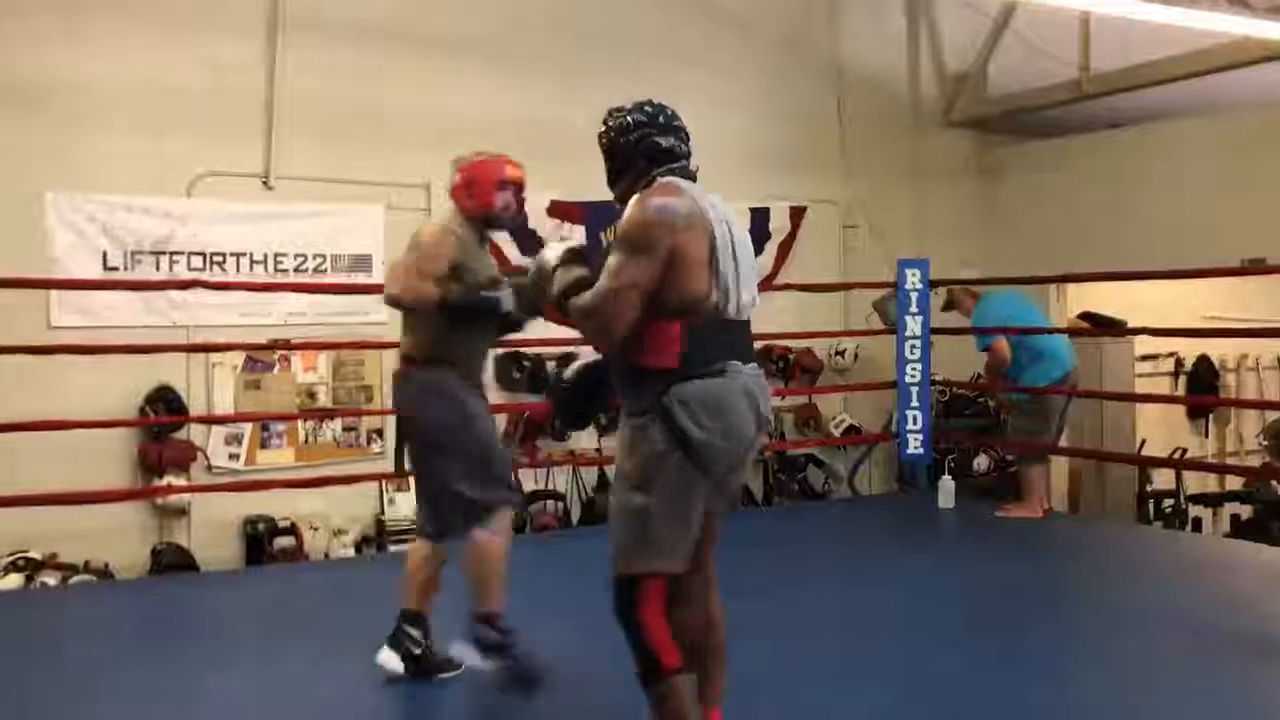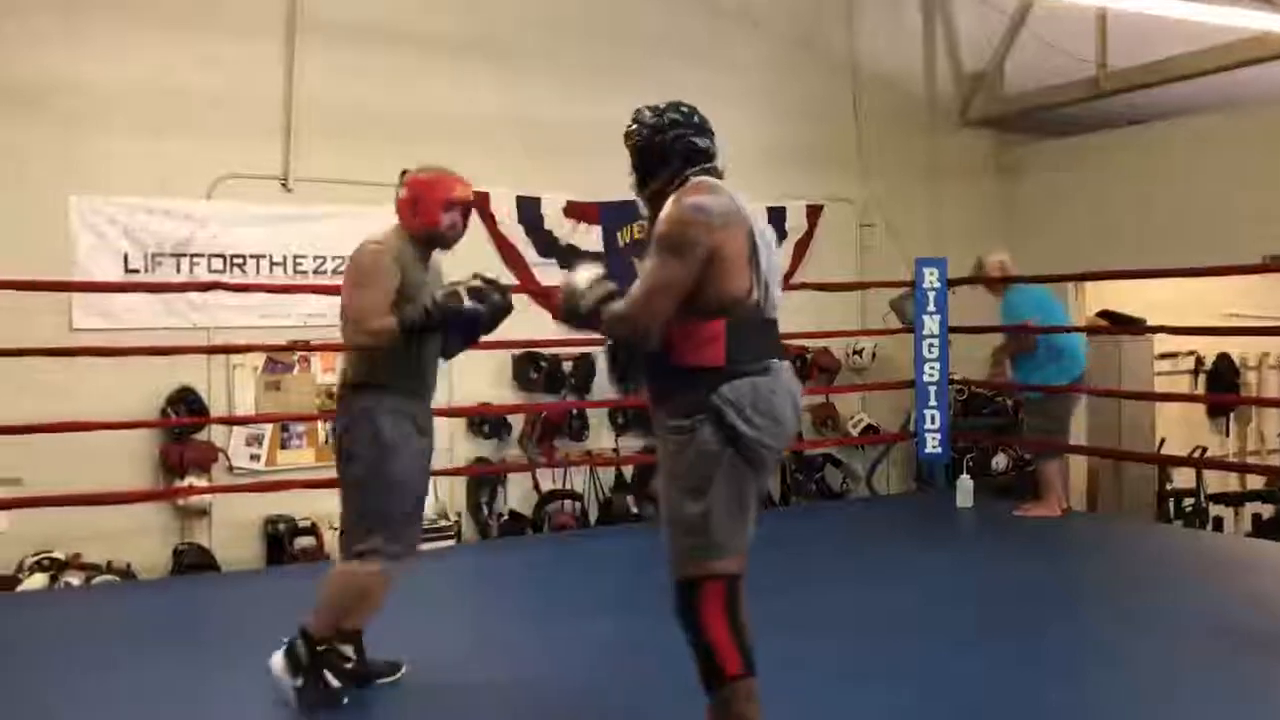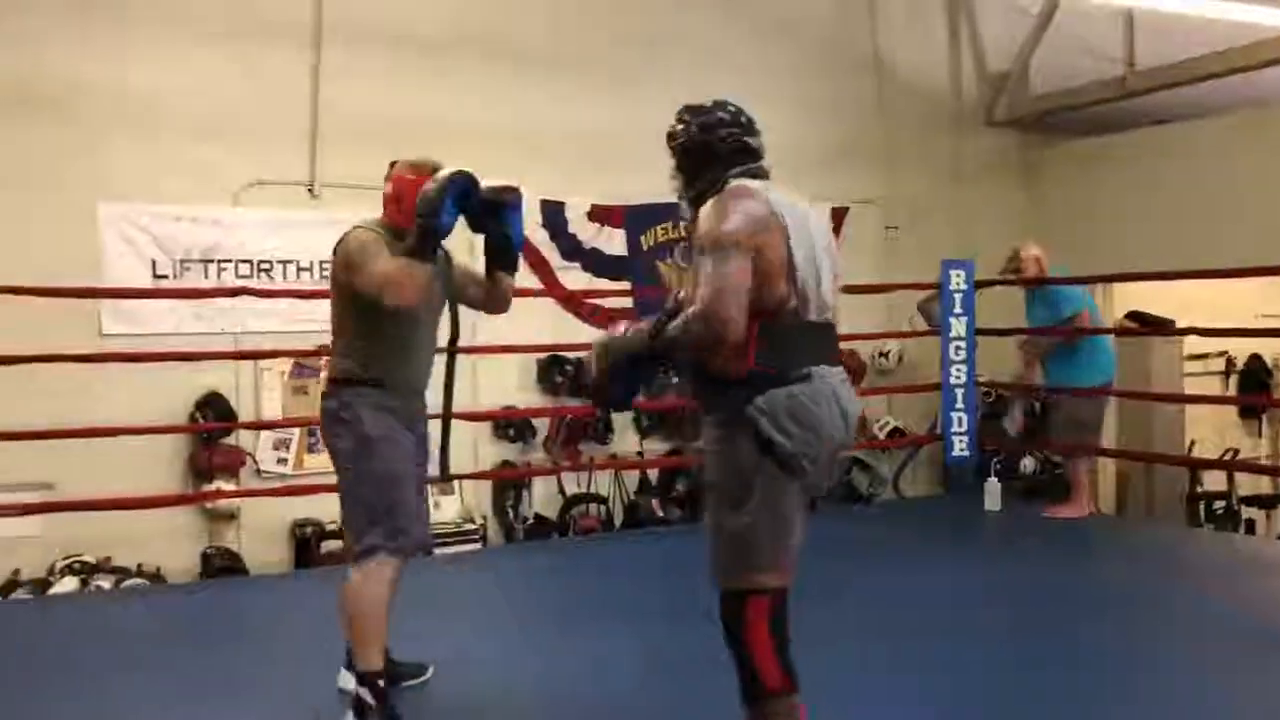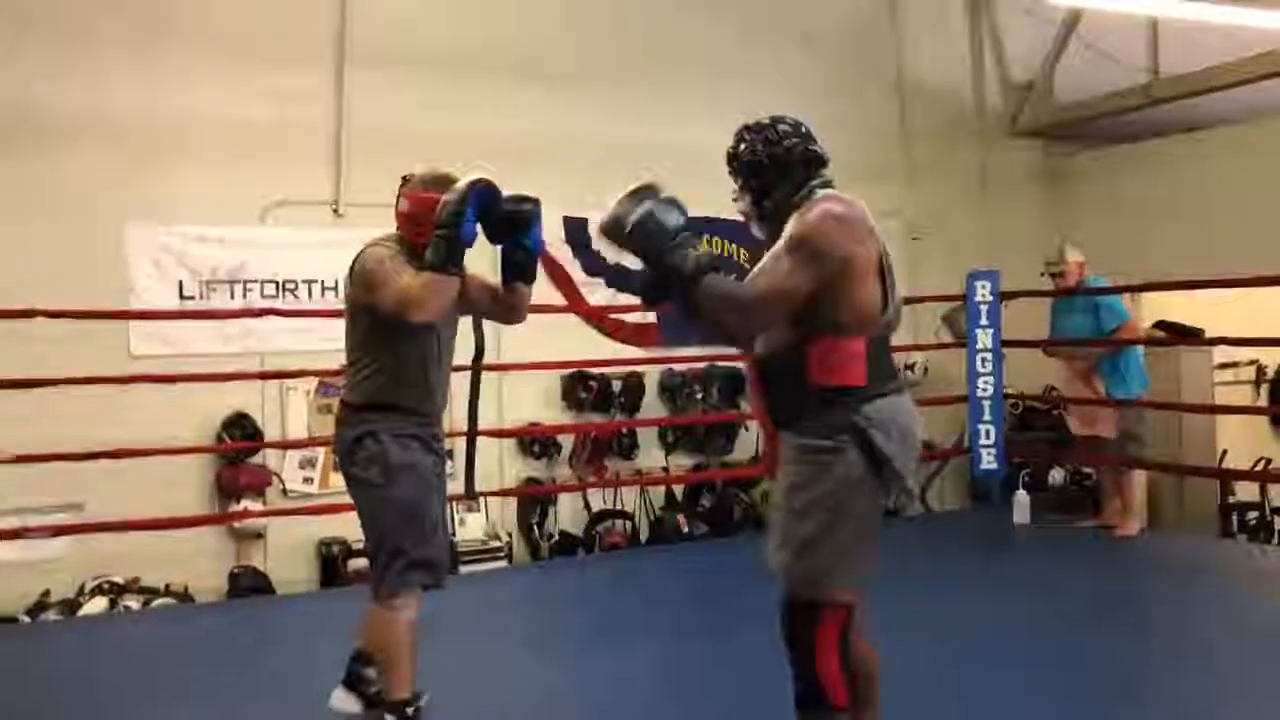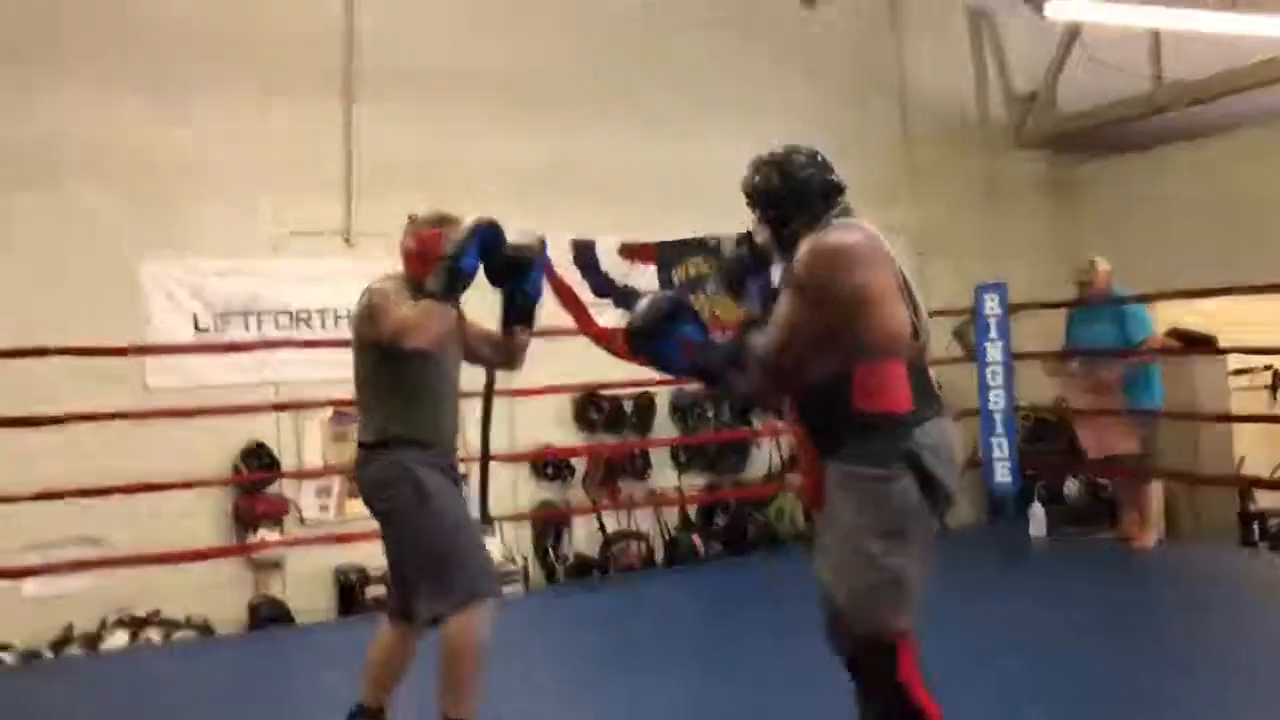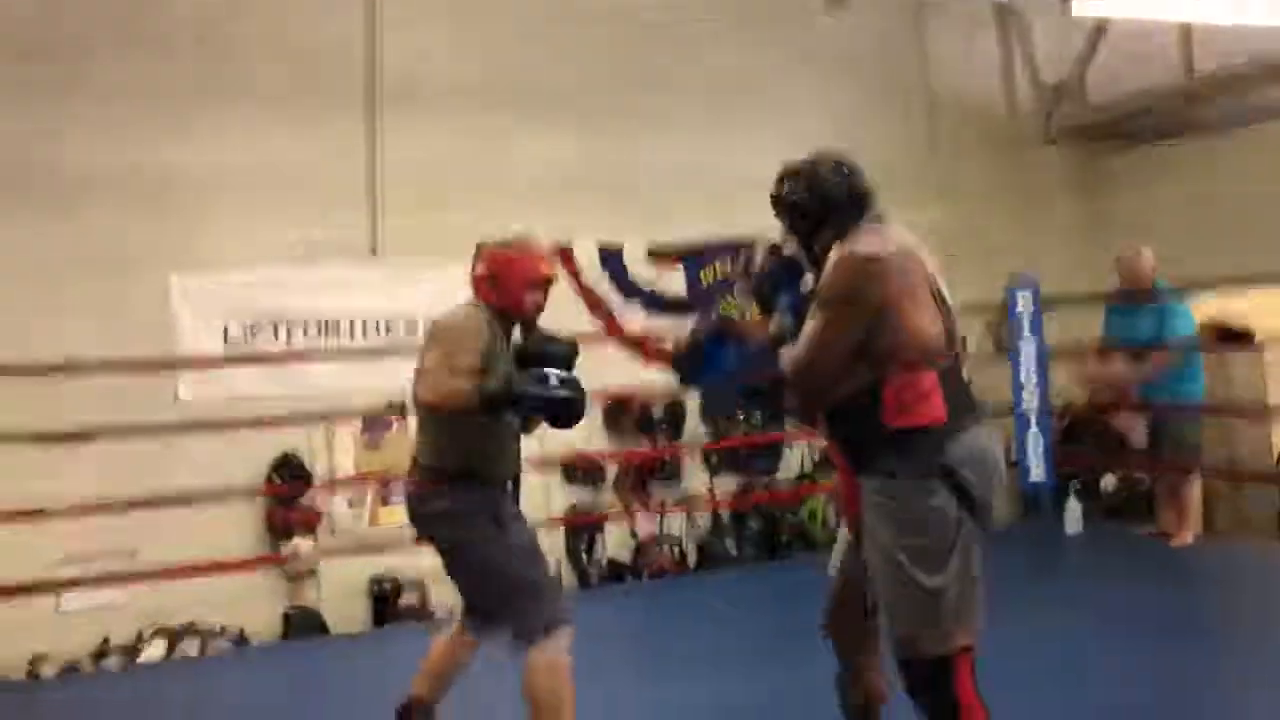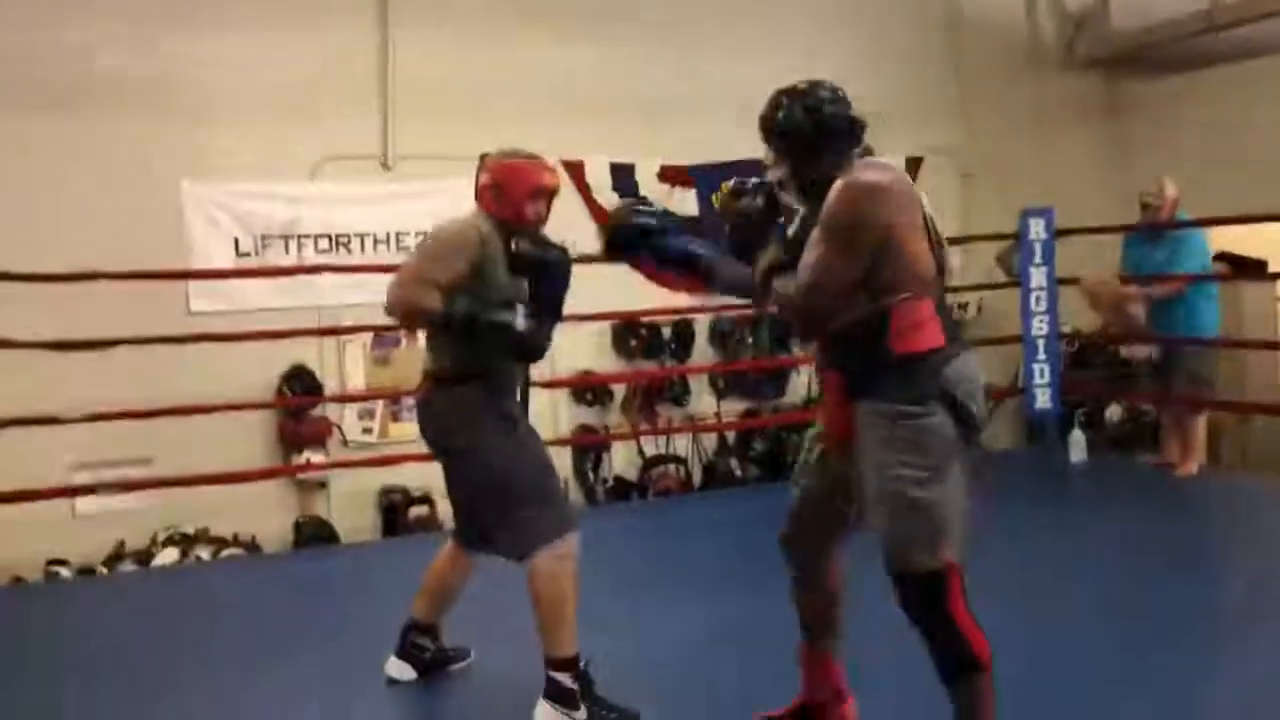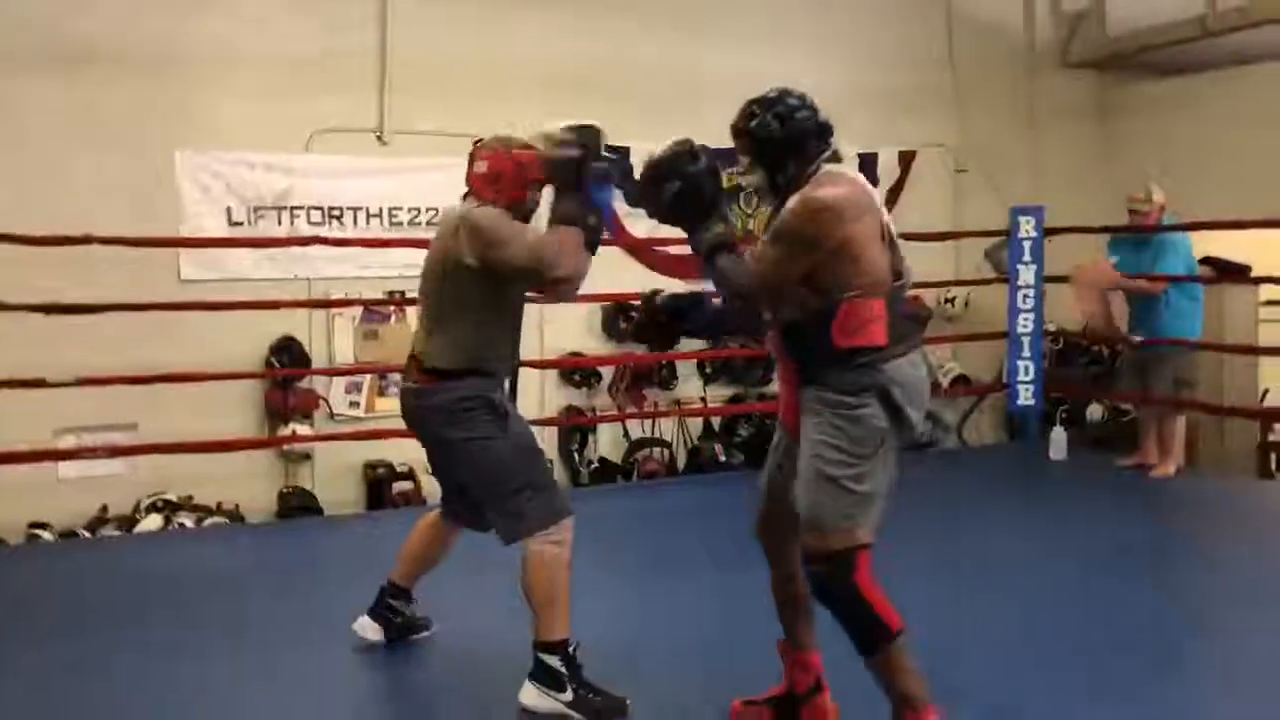
dt=0.3s
person 1, frame 1
left shoulder: (657, 205)
right shoulder: (710, 209)
left elbow: (608, 321)
left wrist: (563, 279)
right wrist: (604, 366)
left hip: (683, 411)
right hip: (729, 398)
left knee: (643, 594)
right knee: (693, 575)
person 1, frame 2
left shoulder: (692, 205)
right shoulder: (729, 210)
left elbow: (641, 325)
left wrist: (591, 297)
right wrist: (618, 301)
left hip: (718, 411)
right hip: (750, 398)
left knee: (704, 594)
right knee: (718, 582)
person 1, frame 3
left shoulder: (734, 209)
right shoulder: (793, 210)
left elbow: (720, 326)
left wrist: (643, 340)
right wrist: (684, 320)
left hip: (770, 416)
right hip: (813, 402)
left knee: (751, 608)
right knee: (769, 589)
person 1, frame 4
left shoulder: (825, 217)
right shoulder: (820, 224)
left elbow: (749, 308)
right elbow: (770, 329)
left wrist: (674, 255)
right wrist: (695, 282)
left hip: (843, 434)
right hip: (841, 430)
left knee: (813, 618)
right knee: (835, 605)
person 1, frame 5
left shoulder: (833, 248)
right shoulder: (840, 253)
left elbow: (774, 370)
right elbow: (786, 382)
right wrist: (699, 355)
left hip: (890, 462)
right hip: (870, 460)
left knee: (878, 645)
right knee: (858, 629)
person 1, frame 6
left shoulder: (860, 258)
right shoulder: (876, 255)
left elbow: (808, 384)
right elbow: (829, 389)
right wrist: (767, 356)
left hip: (924, 474)
right hip: (898, 472)
left knee: (932, 665)
right knee: (846, 627)
person 1, frame 7
left shoulder: (866, 189)
right shoulder: (839, 196)
left elbow: (804, 311)
right elbow: (764, 285)
left wrist: (769, 247)
right wrist: (674, 249)
left hip: (912, 400)
right hip: (867, 398)
left knee: (925, 580)
right knee: (805, 541)
person 1, frame 8
left shoulder: (823, 202)
right shoulder: (816, 197)
left elbow: (748, 289)
right elbow: (784, 302)
left wrist: (700, 219)
left hip: (859, 393)
right hip: (826, 390)
left knee: (834, 564)
right knee: (775, 531)
person 2, frame 1
left shoulder: (476, 247)
right shoulder: (443, 236)
right elbow: (400, 289)
left wrist: (508, 306)
right wrist: (476, 303)
left hip: (447, 388)
right hip: (438, 388)
left knee: (444, 519)
right knee: (494, 503)
left ankle: (408, 641)
right ankle: (491, 631)
person 2, frame 2
left shoulder: (428, 264)
right shoulder: (379, 255)
left elbow: (433, 345)
right elbow: (360, 330)
left wrist: (463, 321)
right wrist: (426, 318)
left hip: (408, 411)
right hip: (377, 411)
left knee: (384, 541)
right knee: (379, 545)
left ankle: (343, 653)
right ankle: (304, 652)
person 2, frame 3
left shoulder: (431, 257)
right shoulder: (362, 243)
left elbow: (495, 299)
right elbow: (399, 293)
left wrist: (502, 239)
right wrist: (431, 228)
left hip: (406, 409)
right hip: (362, 407)
left knee: (395, 542)
right knee: (379, 543)
left ankle: (368, 659)
person 2, frame 4
left shoulder: (443, 268)
right shoulder: (379, 260)
left elbow: (511, 310)
right elbow: (422, 308)
left wrist: (520, 249)
right wrist: (451, 240)
left hip: (420, 432)
right hip: (379, 434)
left knee: (410, 567)
right knee: (404, 574)
person 2, frame 5
left shoulder: (443, 312)
right shoulder: (387, 297)
left elbow: (510, 357)
right elbow: (418, 337)
left wrist: (520, 293)
right wrist: (452, 277)
left hip: (426, 467)
right hip: (401, 468)
left knee: (411, 610)
right knee: (472, 597)
person 2, frame 6
left shoulder: (496, 336)
right shoulder: (466, 326)
left elbow: (517, 418)
right elbow: (434, 391)
left wrist: (543, 377)
right wrist: (516, 391)
left hip: (472, 494)
right hip: (460, 498)
left knee: (485, 614)
right knee: (548, 627)
person 2, frame 7
left shoulder: (506, 250)
right shoulder: (465, 236)
left elbow: (531, 325)
right elbow: (403, 299)
left wrist: (547, 284)
right wrist: (481, 318)
left hip: (469, 403)
right hip: (470, 406)
left knee: (474, 534)
right knee: (554, 536)
left ankle: (416, 646)
person 2, frame 8
left shoulder: (492, 228)
right shoulder: (480, 223)
left elbow: (559, 280)
right elbow: (562, 269)
left wrist: (587, 212)
right wrist: (573, 181)
left hip: (436, 391)
right hip: (462, 398)
left knee: (459, 508)
right knee: (549, 522)
left ankle: (387, 610)
person 3, frame 1
left shoulder: (983, 312)
right shoulder: (1005, 296)
left elbow: (1002, 354)
left wrist: (992, 376)
right wrist: (997, 376)
left hip: (1041, 375)
right hip: (1061, 366)
left knee: (1028, 441)
right knee: (1040, 440)
left ankle: (1032, 505)
right ankle: (1040, 499)
person 3, frame 2
left shoulder: (1015, 295)
right shoulder: (1027, 289)
left elbow: (1030, 337)
left wrist: (1001, 353)
right wrist: (1004, 355)
left hip: (1053, 374)
right hip: (1066, 368)
left knee: (1043, 439)
right knee: (1051, 438)
left ankle: (1050, 503)
right ankle: (1058, 497)
person 3, frame 3
left shoulder: (1060, 288)
right shoulder: (1035, 293)
left elbow: (1085, 323)
right elbow: (1041, 337)
left wrist: (1044, 344)
right wrist: (1030, 348)
left hip: (1086, 373)
right hip: (1063, 376)
left knee: (1073, 437)
right knee: (1066, 438)
left ankle: (1080, 502)
right ankle: (1080, 499)
person 3, frame 4
left shoulder: (1100, 294)
right shoulder: (1060, 303)
left elbow: (1132, 332)
right elbow: (1054, 344)
left wrist: (1091, 354)
right wrist: (1059, 351)
left hip: (1120, 384)
right hip: (1088, 386)
left knee: (1120, 451)
right knee: (1100, 450)
left ankle: (1131, 516)
right ankle: (1110, 512)
person 3, frame 5
left shoulder: (1126, 307)
right shoulder: (1078, 312)
left elbow: (1151, 347)
right elbow: (1071, 350)
left wrist: (1114, 372)
right wrist: (1060, 367)
left hip: (1136, 398)
left knee: (1137, 464)
right knee: (1116, 463)
left ankle: (1148, 528)
right ankle: (1127, 524)
person 3, frame 6
left shoulder: (1169, 301)
right shoulder: (1117, 303)
left elbow: (1174, 351)
right elbow: (1110, 345)
left wrist: (1132, 373)
right wrist: (1095, 367)
left hip: (1178, 391)
right hip: (1144, 393)
left knee: (1180, 460)
right knee: (1156, 459)
left ankle: (1188, 525)
right ankle: (1166, 520)
person 3, frame 7
left shoulder: (1189, 235)
right shoulder: (1136, 236)
left elbow: (1176, 284)
right elbow: (1128, 279)
left wrist: (1136, 295)
right wrist: (1113, 296)
left hip: (1192, 327)
right hip: (1159, 326)
left knee: (1189, 394)
right knee: (1163, 392)
left ankle: (1193, 457)
right ankle: (1170, 450)
person 3, frame 8
left shoulder: (1174, 239)
right shoulder: (1121, 239)
left elbow: (1157, 284)
right elbow: (1106, 274)
left wrist: (1120, 283)
right wrist: (1091, 282)
left hip: (1174, 330)
right hip: (1141, 328)
left knee: (1169, 397)
right knee: (1141, 394)
left ankle: (1171, 458)
right ankle: (1148, 452)
